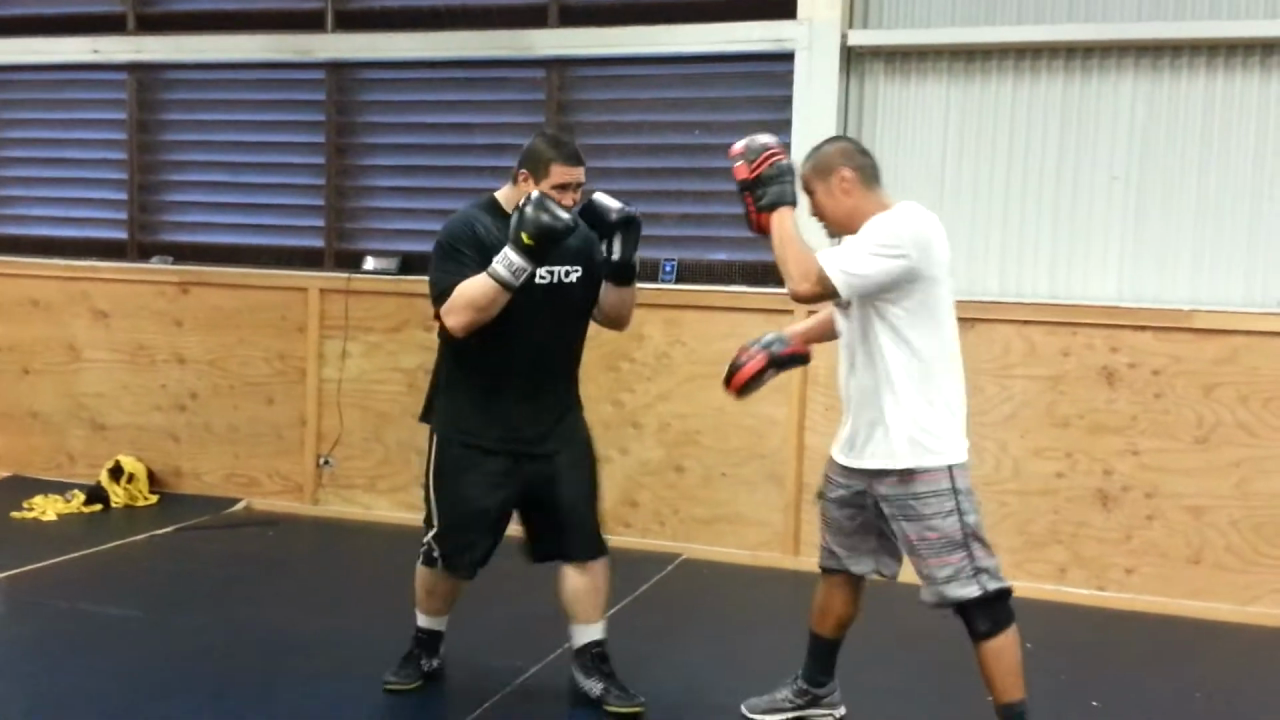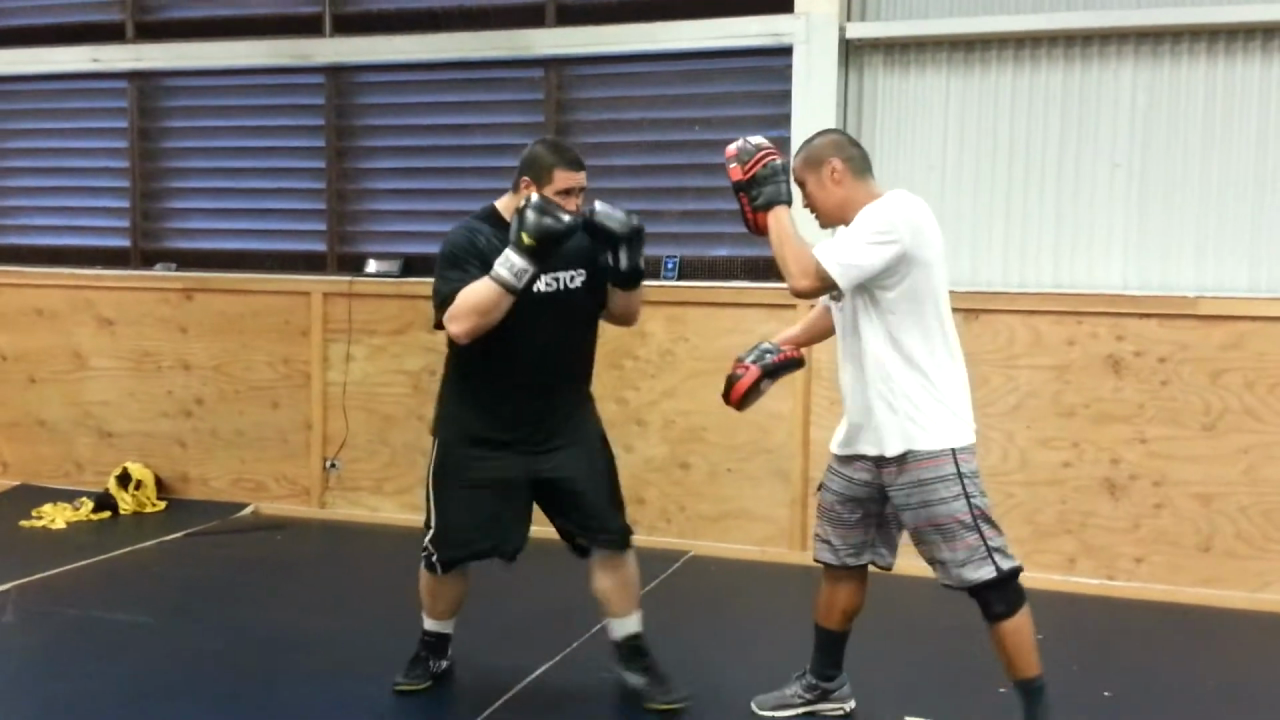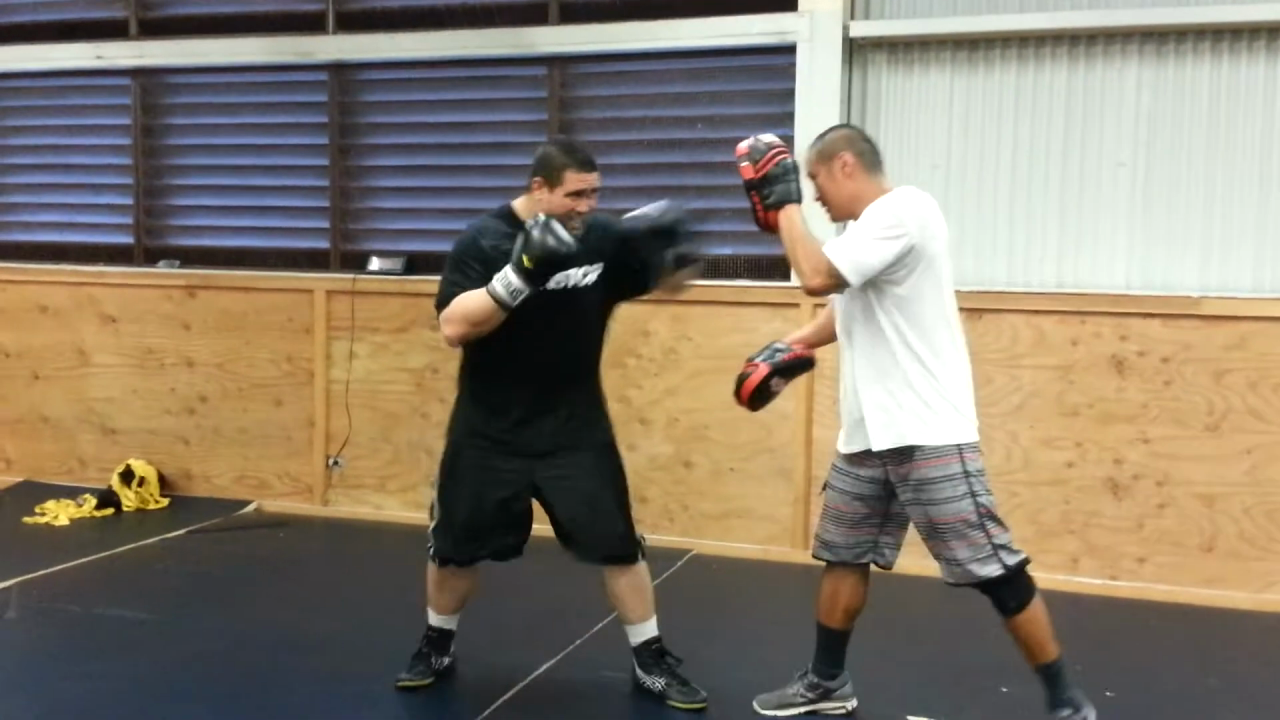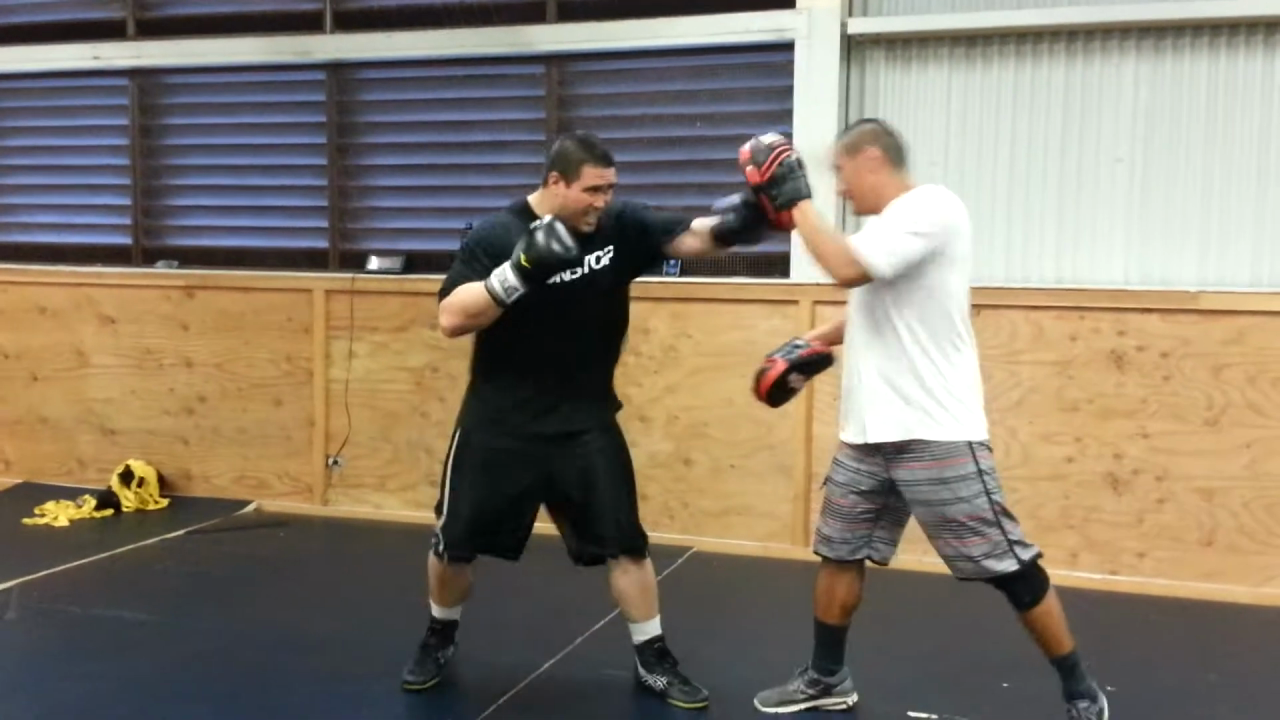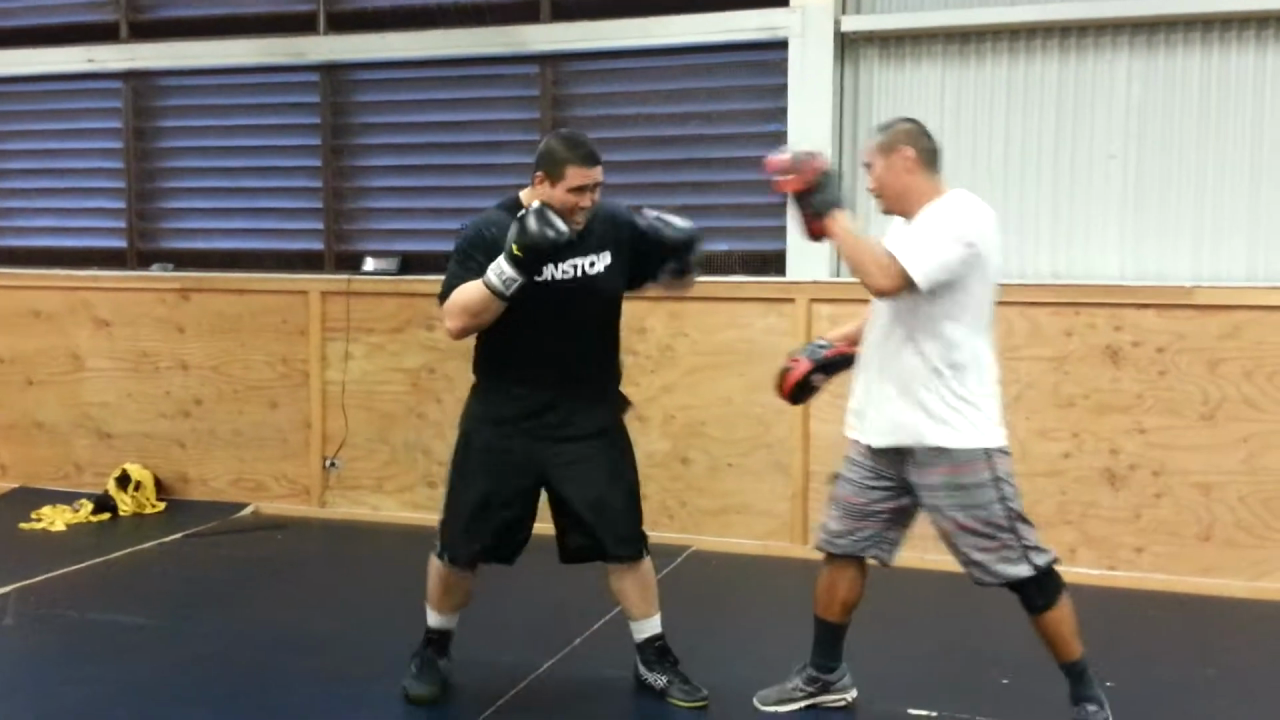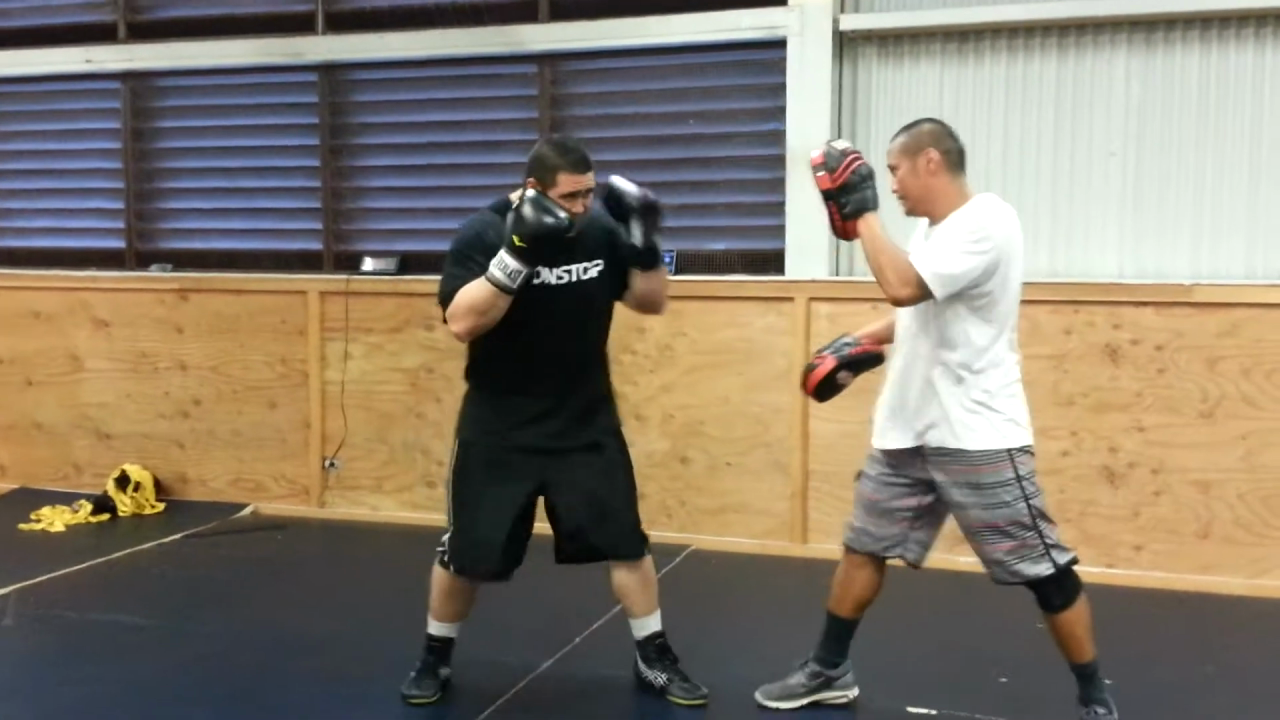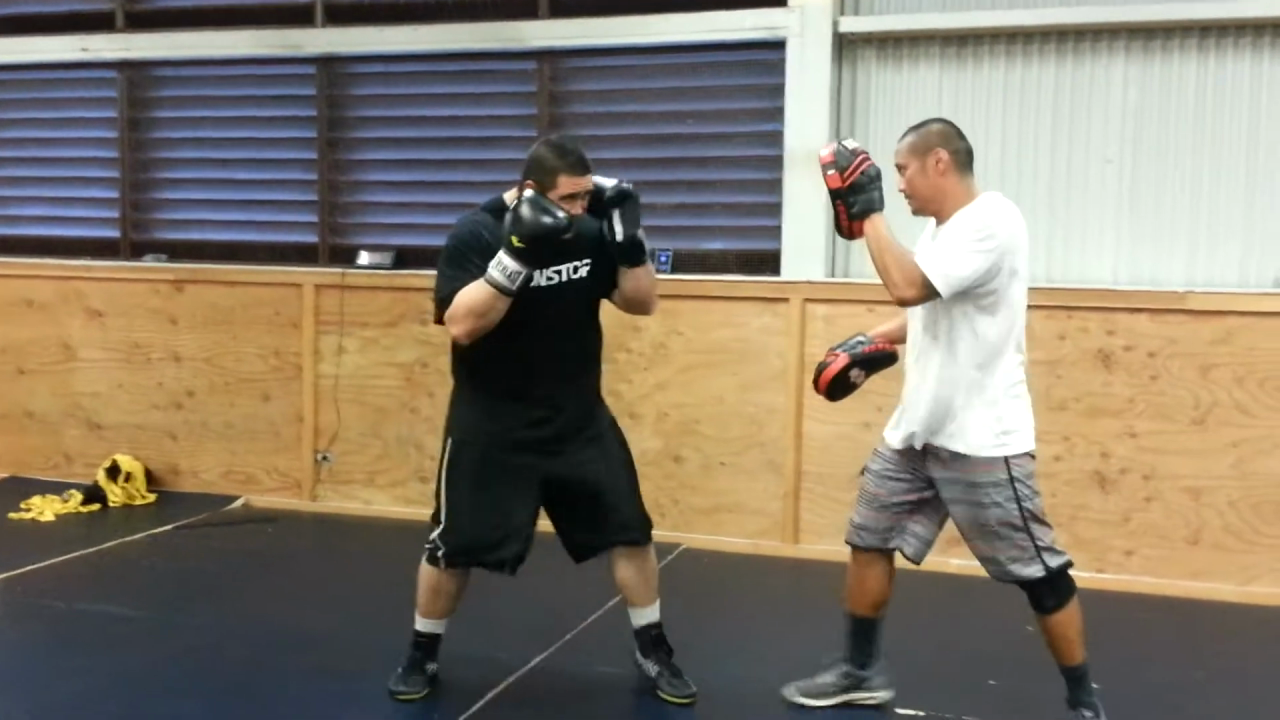
dt=0.1s
person 1, frame 1
left shoulder: (905, 230)
right shoulder: (865, 240)
left elbow: (806, 283)
left wrist: (775, 206)
right wrist: (783, 342)
left hip: (920, 453)
right hip: (861, 447)
left knee: (975, 593)
right knee: (841, 564)
person 1, frame 2
left shoulder: (897, 217)
right shoulder: (859, 230)
left elbow: (805, 279)
right elbow: (837, 309)
left wrist: (772, 205)
right wrist: (778, 346)
left hip: (927, 441)
right hip: (863, 438)
left knee: (986, 575)
right knee: (841, 559)
person 1, frame 3
left shoulder: (906, 211)
right shoulder: (865, 227)
left elbow: (817, 276)
left wrist: (782, 203)
right wrist: (790, 347)
left hip: (931, 435)
right hip: (868, 434)
left knee: (993, 570)
right knee: (840, 552)
person 1, frame 4
left shoulder: (930, 210)
right shoulder: (886, 223)
left elbow: (844, 268)
left wrist: (795, 200)
right wrist: (808, 345)
left hip: (938, 433)
right hip: (870, 431)
left knee: (1007, 566)
right knee: (838, 550)
person 1, frame 5
left shoulder: (963, 218)
right shoulder: (906, 227)
left elbow: (886, 281)
left wrist: (830, 209)
right wrist: (832, 344)
left hip: (955, 438)
right hip: (881, 432)
left knee: (1025, 572)
right knee: (842, 549)
person 1, frame 6
left shoulder: (986, 223)
right shoulder: (933, 228)
left elbow: (902, 287)
left wrist: (862, 212)
right wrist: (858, 343)
left hip: (978, 439)
right hip: (907, 432)
left knee: (1044, 570)
right knee: (864, 547)
right ankle: (827, 671)
person 1, frame 7
left shoulder: (990, 223)
right shoulder: (943, 228)
left elbow: (905, 287)
left wrist: (866, 212)
right wrist: (871, 343)
left hip: (982, 440)
right hip: (916, 428)
left knee: (1039, 571)
right knee: (868, 540)
right ankle: (861, 670)
person 2, frame 1
left shoulder: (575, 233)
right shoulder: (466, 233)
left elbow: (617, 317)
right elbow: (460, 318)
left wrist: (620, 251)
right wrist: (522, 247)
left hip: (555, 422)
right hip: (472, 427)
left knee: (582, 543)
right knee: (449, 551)
left ankle: (592, 665)
right ankle: (425, 648)
person 2, frame 2
left shoulder: (581, 238)
right shoulder: (470, 240)
left elbow: (625, 314)
right elbow: (463, 325)
left wrist: (622, 255)
right wrist: (523, 250)
left hip: (565, 424)
right hip: (480, 431)
left knee: (609, 536)
right knee: (447, 550)
left ankle: (633, 657)
right ankle: (434, 649)
person 2, frame 3
left shoulder: (600, 237)
right shoulder: (481, 240)
left elbow: (667, 277)
right elbow: (454, 328)
left wrist: (669, 249)
right wrist: (522, 271)
left hip: (573, 428)
right hip: (489, 430)
left knee: (616, 548)
right knee: (454, 545)
left ankle: (653, 661)
right ankle: (436, 646)
person 2, frame 4
left shoulder: (620, 224)
right shoulder: (495, 234)
left elbow: (695, 237)
right elbow: (450, 319)
left wrist: (738, 218)
right wrist: (521, 267)
left hip: (586, 424)
right hip: (499, 422)
left knee: (623, 544)
right knee: (455, 542)
left ankle: (654, 659)
right ankle: (438, 639)
person 2, frame 5
left shoulder: (613, 223)
right shoulder: (487, 232)
left elbow: (674, 279)
right elbow: (455, 323)
left wrist: (679, 251)
right wrist: (515, 261)
left hip: (591, 422)
right hip: (503, 422)
left knee: (624, 543)
right knee: (460, 544)
left ankle: (654, 659)
right ankle: (433, 650)
person 2, frame 6
left shoulder: (601, 230)
right shoulder: (481, 234)
left elbow: (652, 302)
right elbow: (461, 323)
left wrist: (640, 235)
right wrist: (518, 251)
left hip: (585, 426)
right hip: (498, 429)
left knee: (625, 542)
right knee: (465, 555)
left ankle: (654, 657)
right ankle: (435, 656)
person 2, frame 7
left shoulder: (590, 229)
right shoulder: (474, 233)
left elbow: (641, 301)
right elbow: (461, 325)
left wrist: (626, 229)
right wrist: (515, 251)
left hip: (579, 418)
right hip: (490, 425)
left knee: (628, 530)
right knee: (453, 548)
left ankle: (652, 648)
right ankle: (422, 653)
